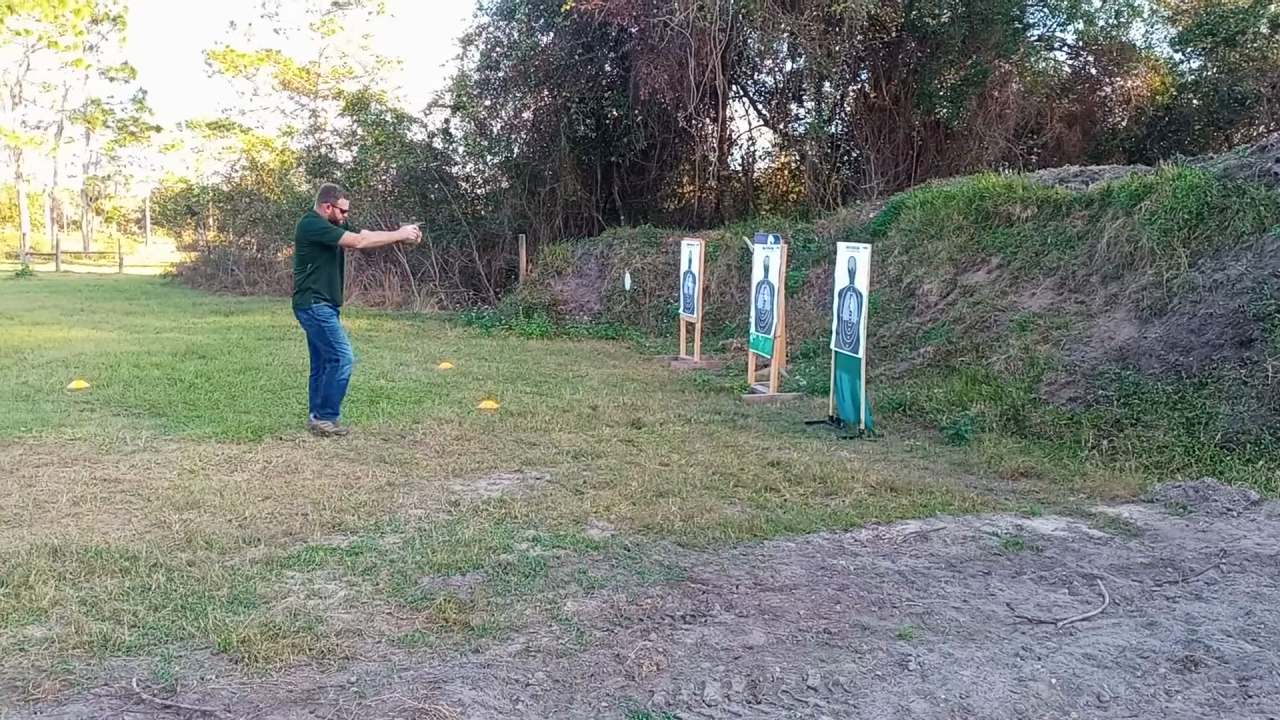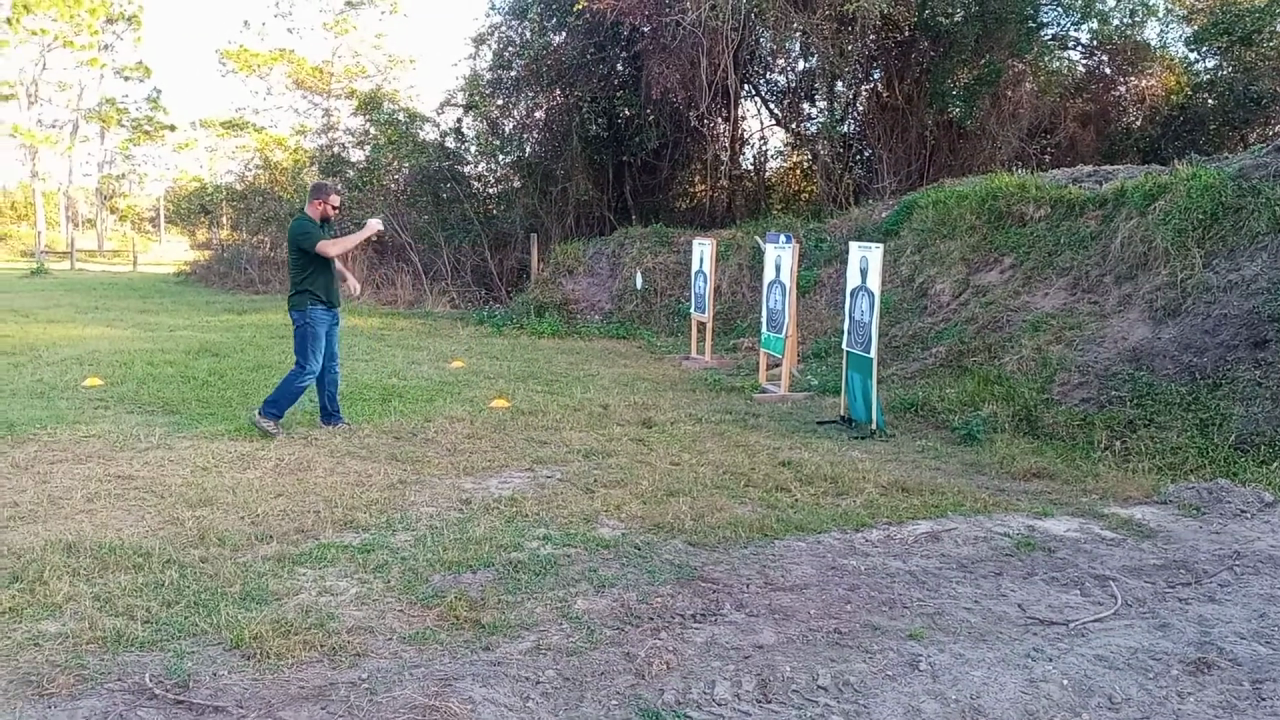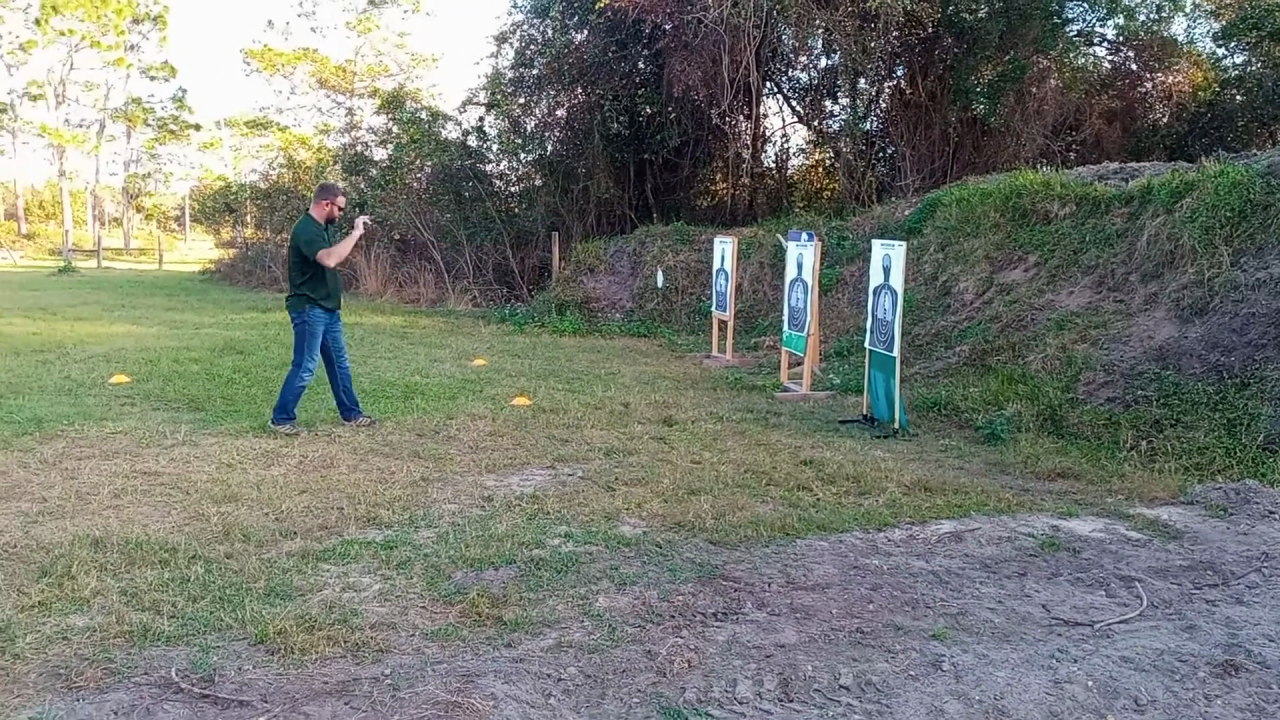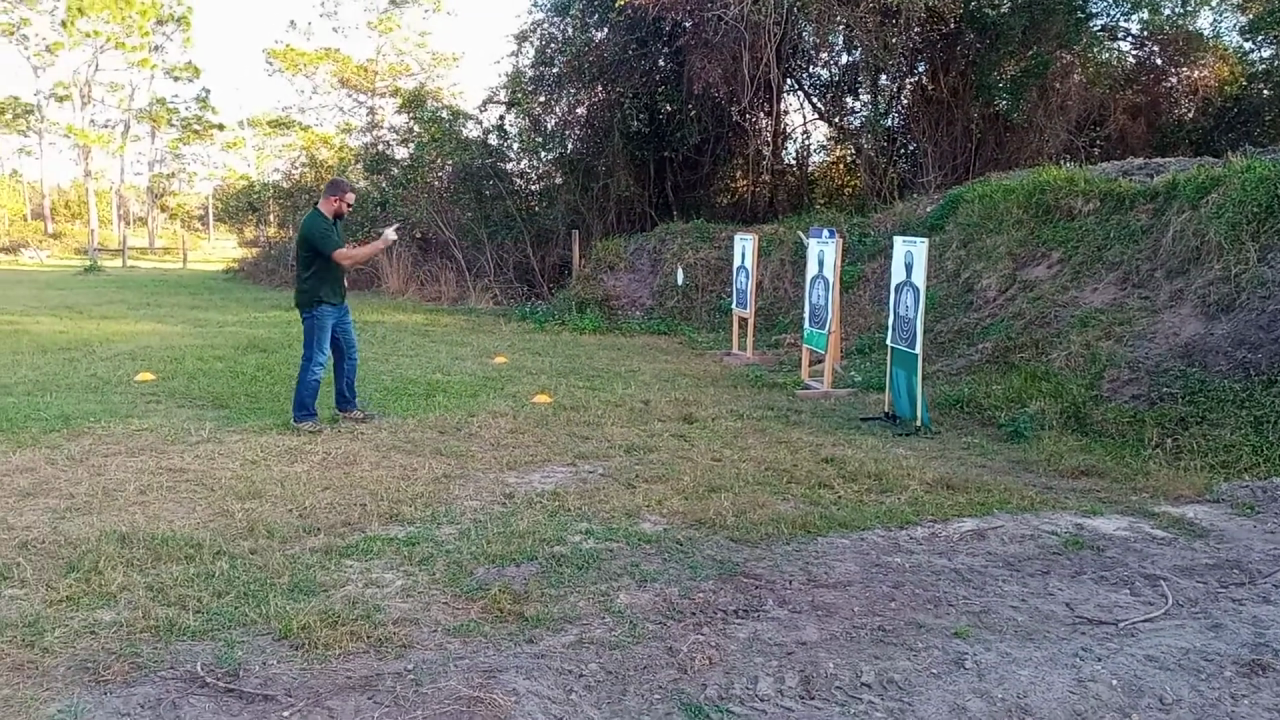
dt=0.2s
person 1, frame 1
left shoulder: (331, 226)
right shoulder: (313, 226)
left elbow: (364, 235)
right elbow: (357, 241)
left wrist: (400, 234)
right wrist: (400, 235)
left hip: (324, 305)
right hip: (314, 307)
left knee: (324, 365)
right knee: (343, 360)
left ankle: (321, 416)
right ankle: (324, 415)
person 1, frame 2
left shoulder: (322, 225)
right shoulder: (302, 227)
left elbow: (333, 257)
right elbow: (332, 249)
left wrist: (347, 276)
right wrist: (366, 232)
left hip: (327, 307)
right hip: (310, 309)
left knee: (330, 365)
right knee: (308, 367)
left ankle: (331, 418)
right ankle: (267, 414)
person 1, frame 3
left shoulder: (323, 226)
right shoulder: (306, 230)
right elbow: (329, 260)
right wrist: (355, 234)
left hip: (327, 307)
right hip: (309, 309)
left knee: (339, 362)
right knee: (305, 367)
left ankle: (351, 414)
right ankle: (281, 419)
person 1, frame 4
left shoulder: (333, 220)
right shoulder: (315, 225)
right elbow: (346, 259)
left wrist: (352, 259)
right wrist: (381, 244)
left hip: (336, 301)
right hip: (317, 304)
left knee: (348, 354)
right knee: (316, 360)
left ankle: (346, 406)
right ankle: (303, 416)
